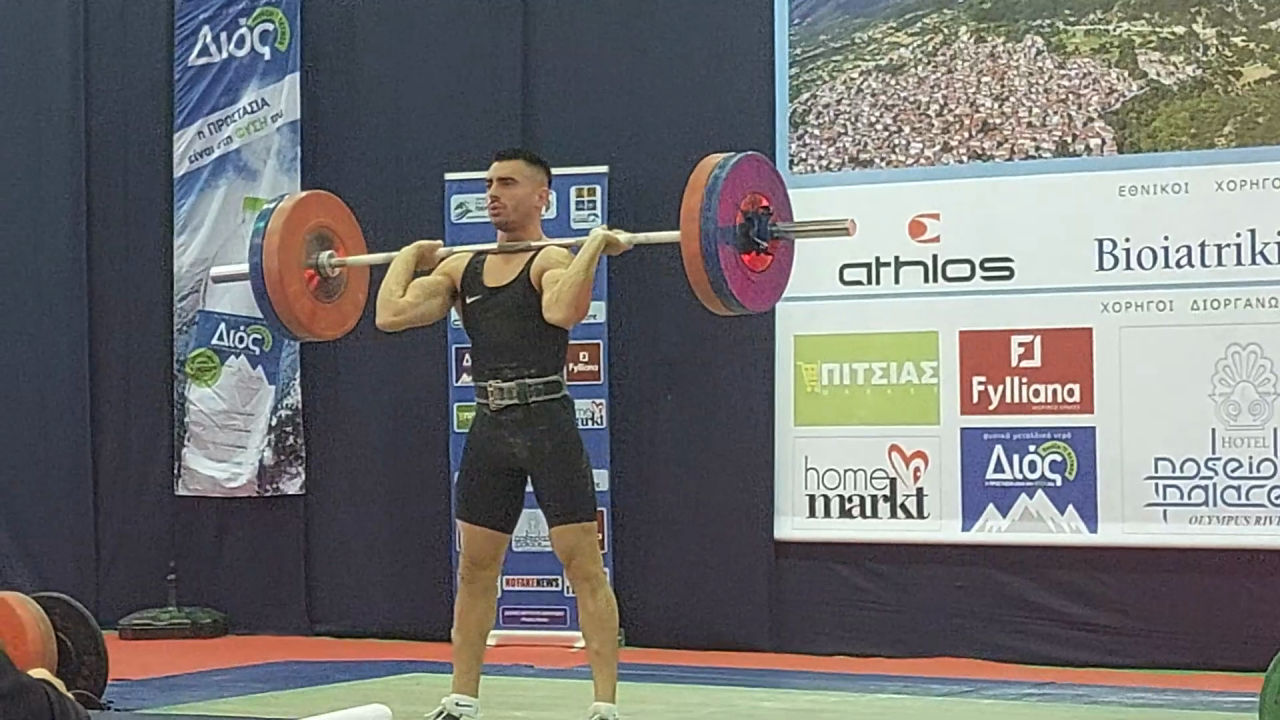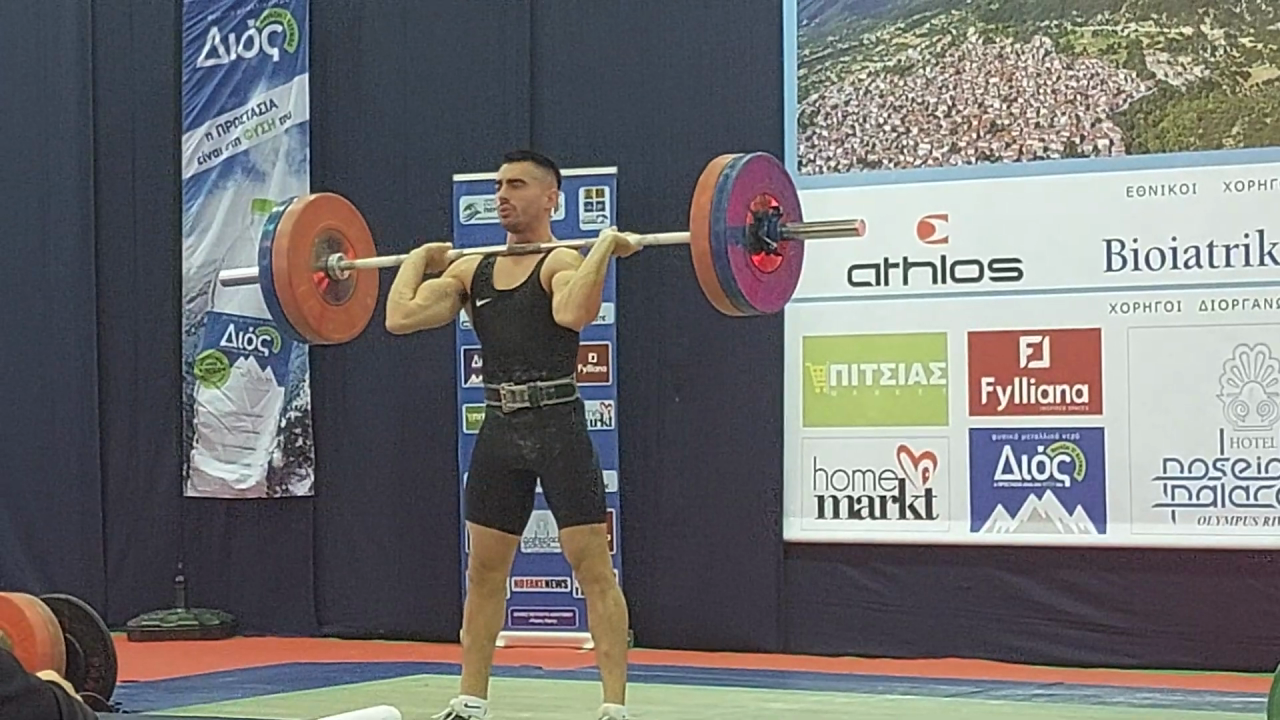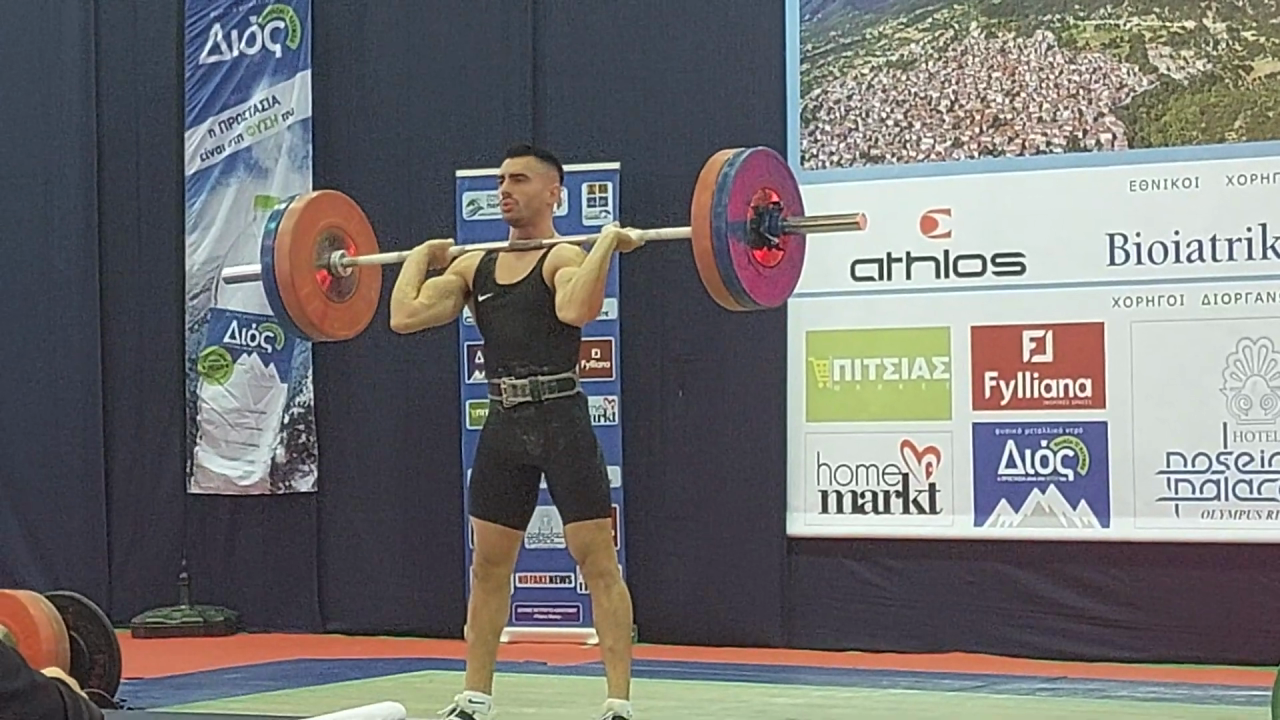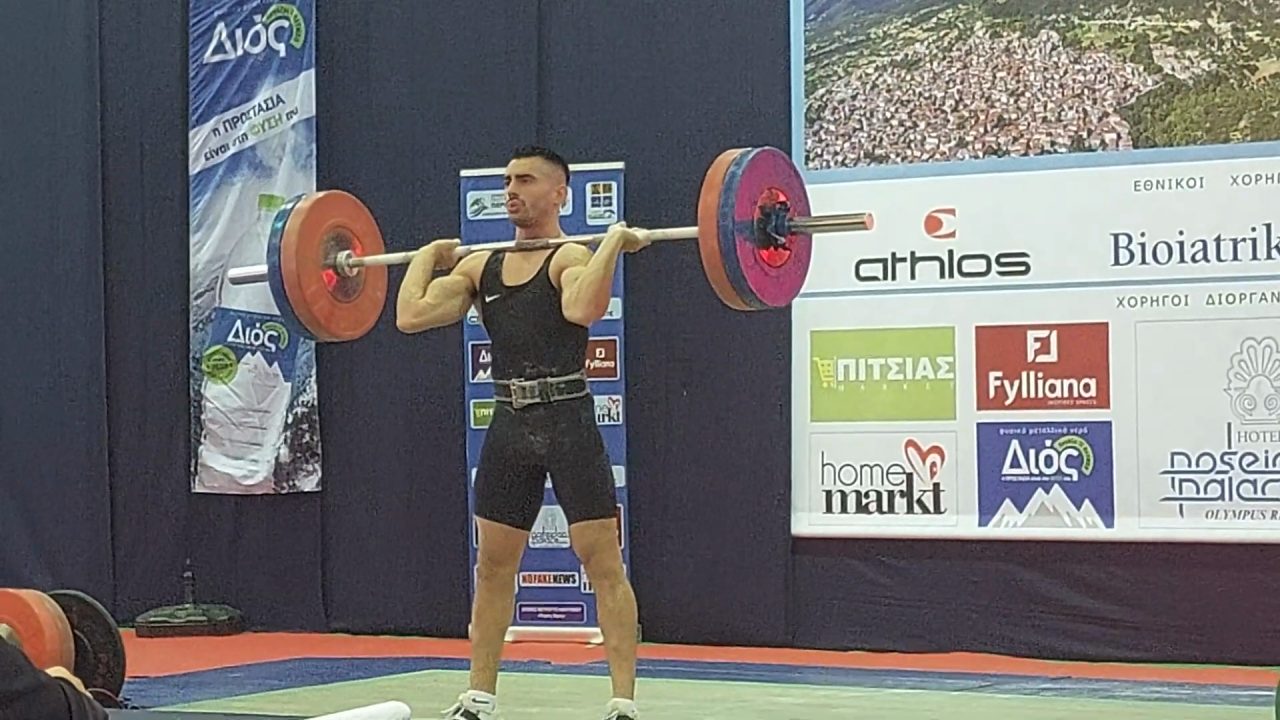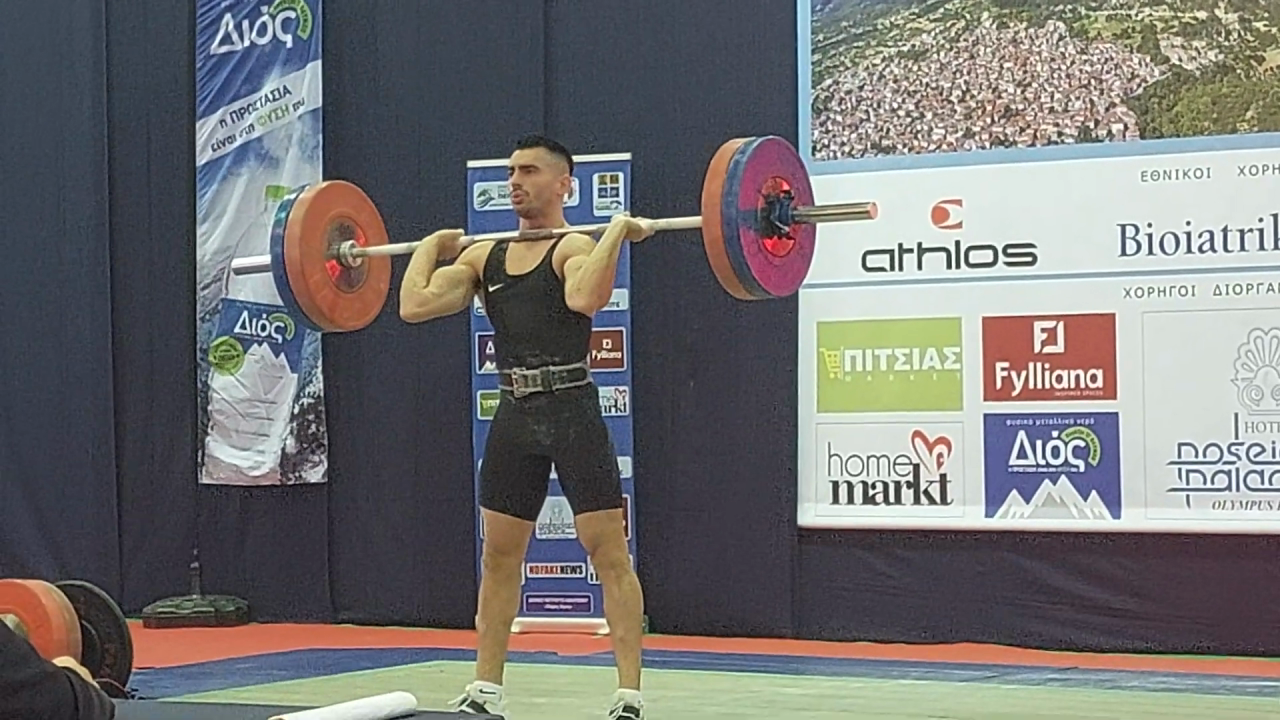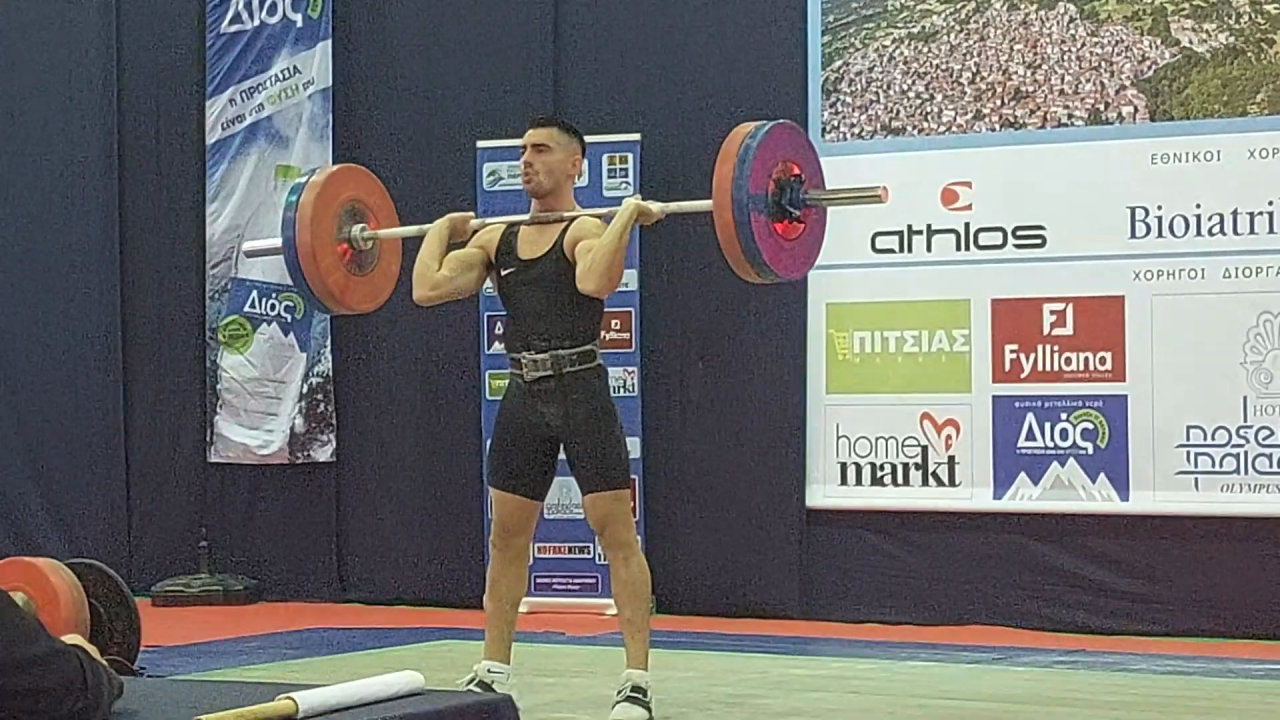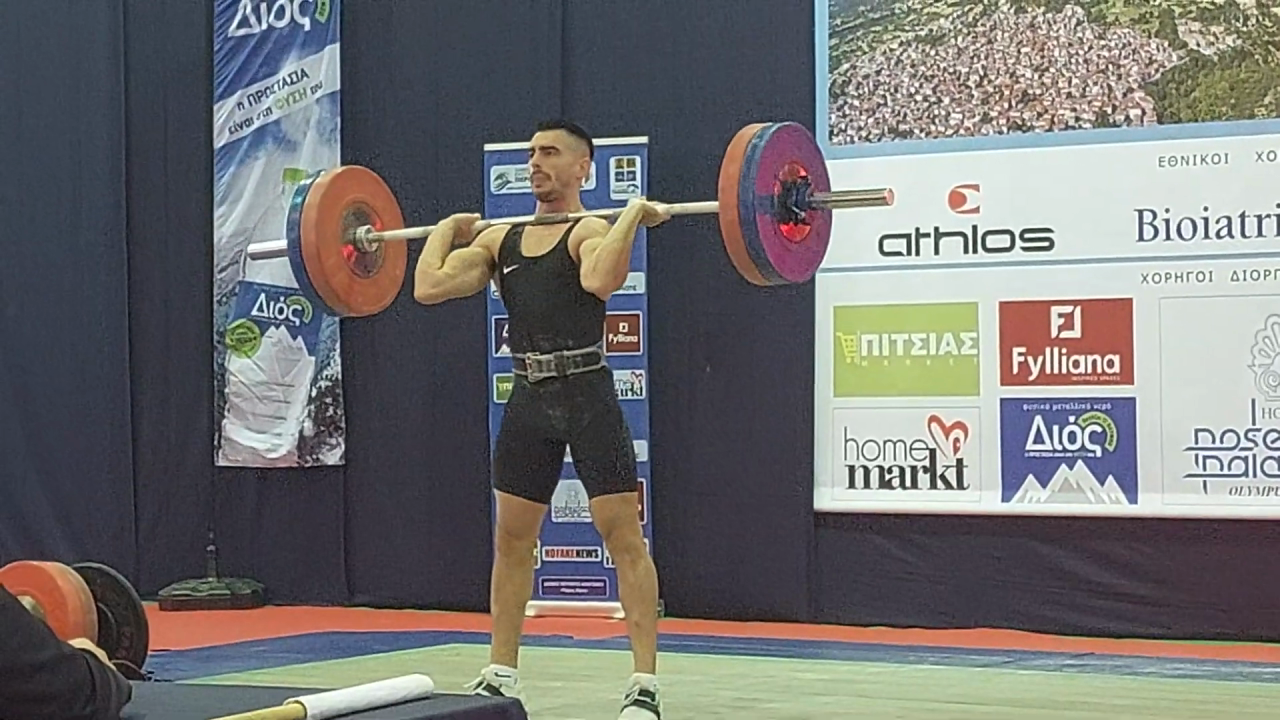
dt=0.7s
person 1, frame 1
left shoulder: (554, 260)
right shoulder: (460, 268)
left elbow: (560, 312)
right elbow: (390, 315)
left wrist: (595, 245)
right wrist: (407, 258)
left hip: (545, 421)
right hip: (489, 427)
left knee: (583, 565)
right knee: (474, 569)
person 1, frame 2
left shoulder: (565, 262)
right shoulder: (471, 270)
left elbow: (572, 314)
right elbow: (400, 318)
left wrist: (605, 246)
right wrist: (417, 260)
left hip: (556, 424)
right hip: (499, 429)
left knee: (593, 568)
right knee: (483, 571)
person 1, frame 3
left shoulder: (567, 257)
right shoulder: (473, 266)
left elbow: (574, 311)
right elbow: (404, 317)
left wrist: (608, 241)
right wrist: (420, 256)
left hip: (559, 418)
right hip: (502, 424)
left knee: (598, 563)
right knee: (488, 566)
person 1, frame 4
left shoulder: (573, 257)
right shoulder: (480, 266)
left elbow: (581, 310)
right elbow: (411, 316)
left wrist: (614, 242)
right wrist: (426, 257)
left hip: (566, 420)
right hip: (508, 425)
left knee: (603, 564)
right knee: (492, 566)
person 1, frame 5
left shoulder: (577, 247)
right shoulder: (483, 255)
left elbow: (583, 298)
right elbow: (414, 306)
left wrist: (618, 230)
right wrist: (429, 247)
left hip: (571, 409)
right hip: (513, 415)
left knee: (609, 554)
right knee: (499, 557)
person 1, frame 6
left shoulder: (588, 230)
right shoulder: (494, 237)
left elbow: (594, 284)
right elbow: (427, 290)
left wrist: (628, 214)
right wrist: (441, 231)
left hip: (580, 392)
right hip: (523, 397)
left knee: (617, 535)
right knee: (506, 538)
right ankle: (493, 670)
person 1, frame 7
left shoulder: (593, 229)
right shoulder: (498, 238)
left elbow: (598, 282)
right elbow: (429, 288)
left wrist: (634, 214)
right wrist: (446, 232)
left hip: (586, 393)
right hip: (528, 399)
left knee: (623, 537)
right knee: (511, 539)
